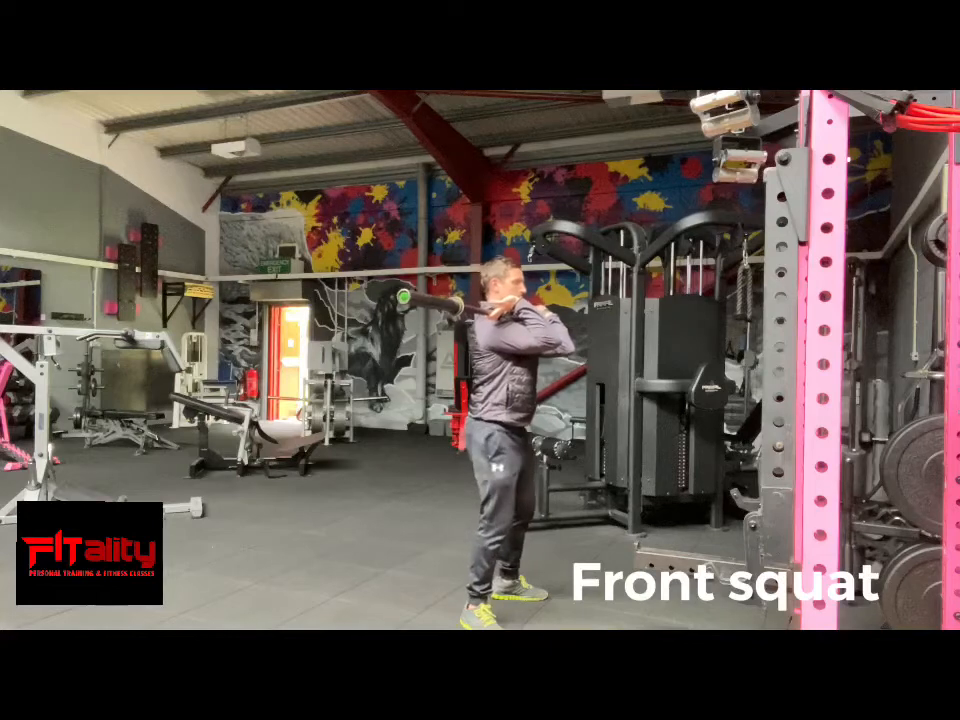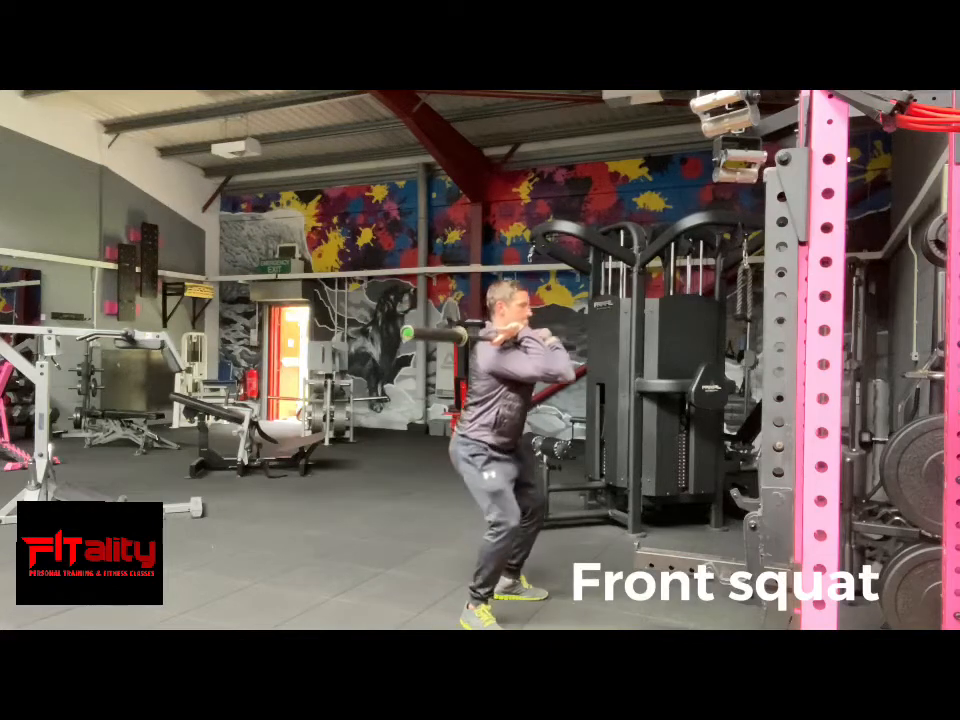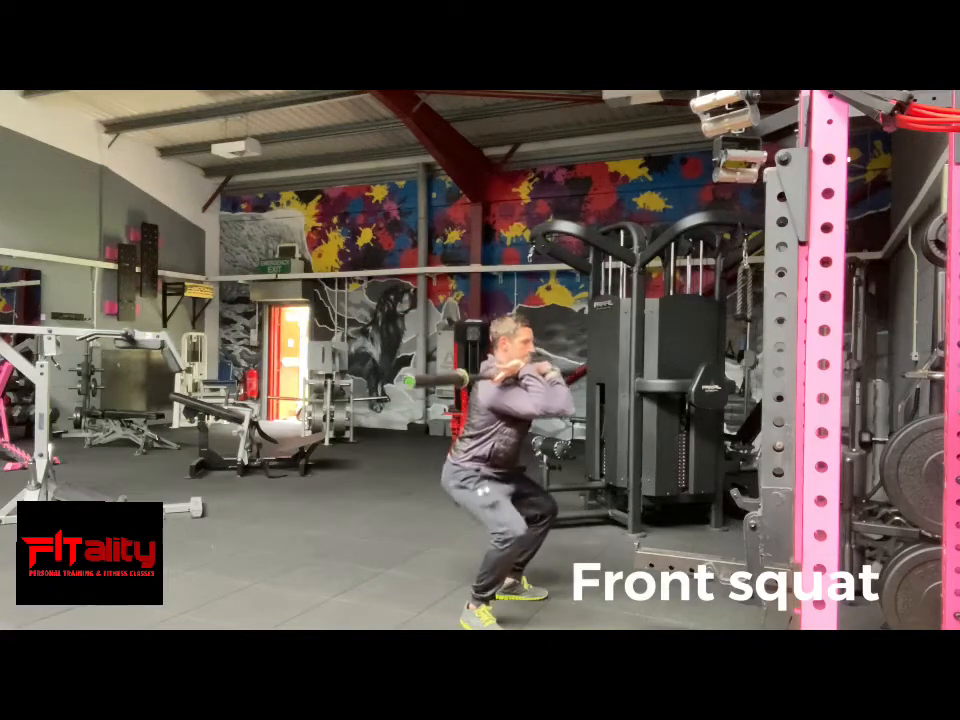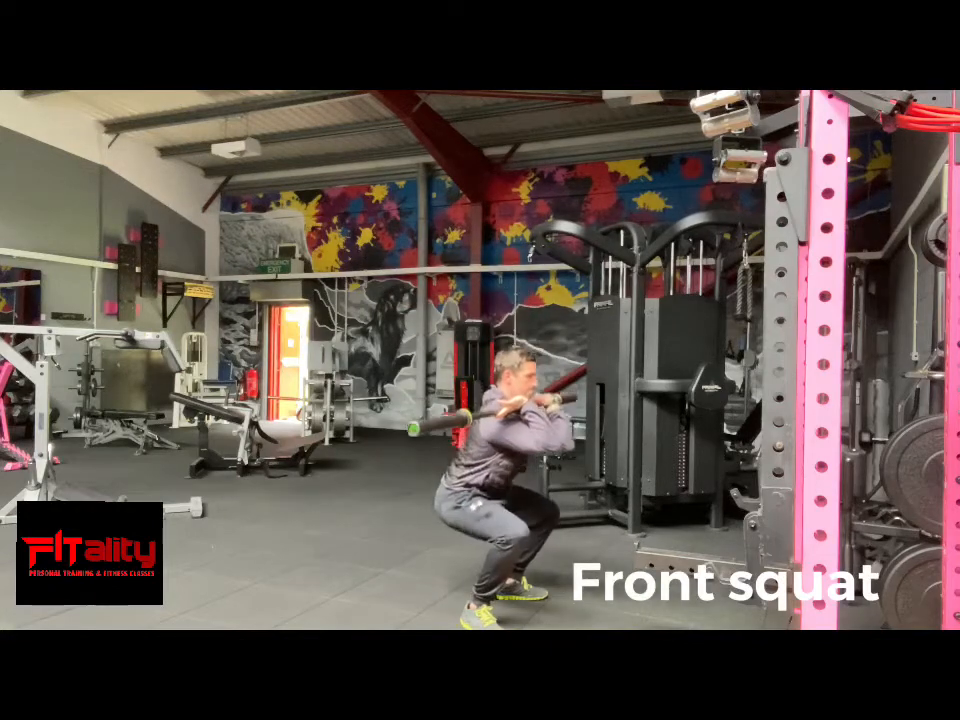
dt=0.3s
person 1, frame 1
left shoulder: (514, 321)
right shoulder: (491, 324)
left elbow: (564, 346)
right elbow: (545, 341)
left wrist: (543, 313)
right wrist: (524, 307)
left hip: (515, 431)
right hip: (492, 431)
left knee: (521, 511)
right knee: (496, 519)
left ankle: (507, 580)
right ankle: (475, 605)
person 1, frame 2
left shoulder: (518, 345)
right shoulder: (494, 350)
left elbow: (565, 373)
right elbow: (544, 370)
left wrist: (547, 340)
right wrist: (527, 335)
left hip: (504, 448)
right hip: (476, 448)
left knee: (534, 506)
right knee: (506, 521)
left ankle: (510, 579)
right ankle: (476, 606)
person 1, frame 3
left shoulder: (518, 378)
right shoulder: (496, 385)
left elbow: (564, 408)
right elbow: (543, 407)
left wrist: (549, 373)
right wrist: (529, 372)
left hip: (500, 471)
right hip: (469, 474)
left knee: (544, 508)
right knee: (512, 531)
left ankle: (510, 579)
right ankle: (476, 606)
person 1, frame 4
left shoulder: (520, 411)
right shoulder: (497, 419)
left elbow: (564, 443)
right elbow: (546, 444)
left wrist: (552, 406)
right wrist: (531, 407)
left hip: (491, 493)
right hip: (459, 499)
left knee: (546, 512)
right knee: (514, 533)
left ankle: (510, 580)
right ankle: (476, 607)
